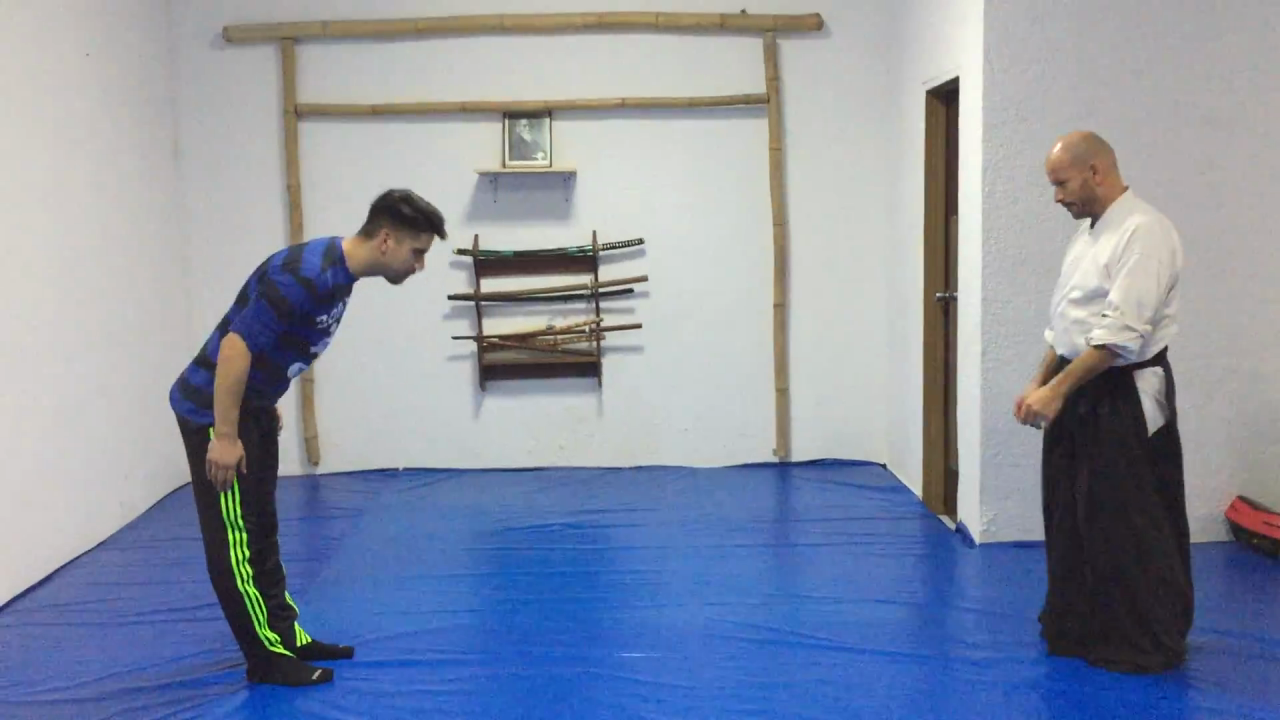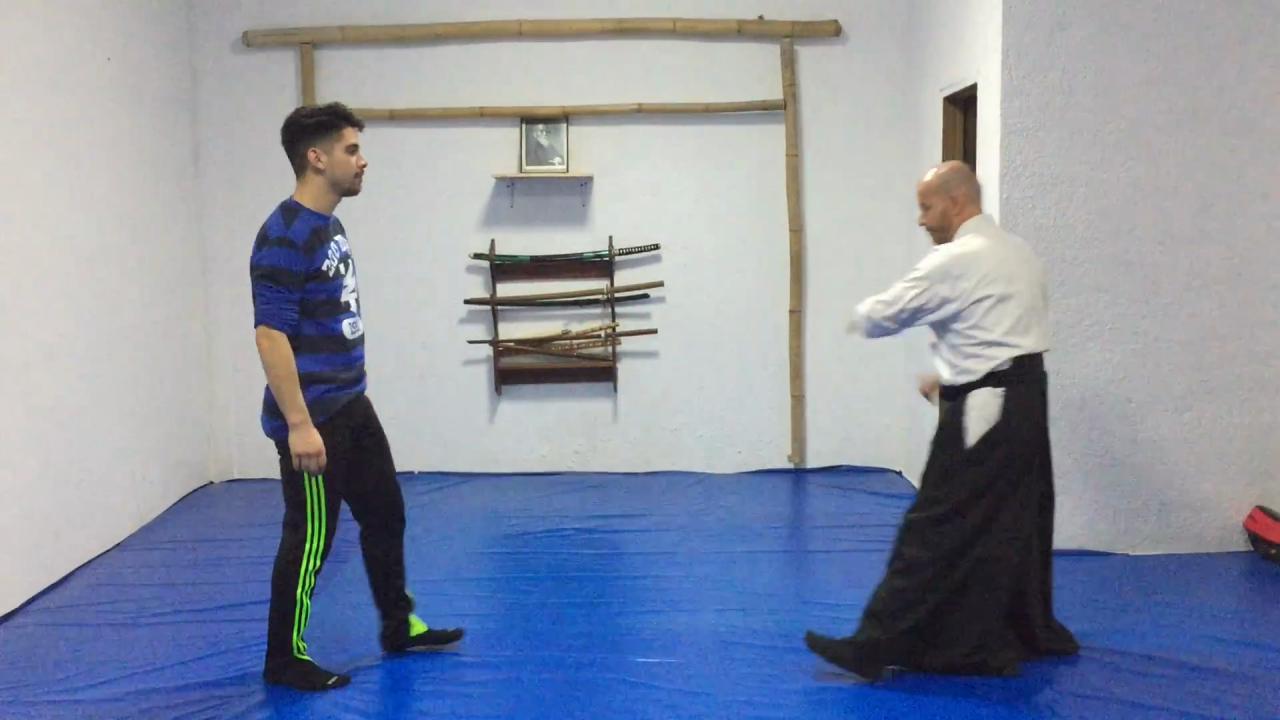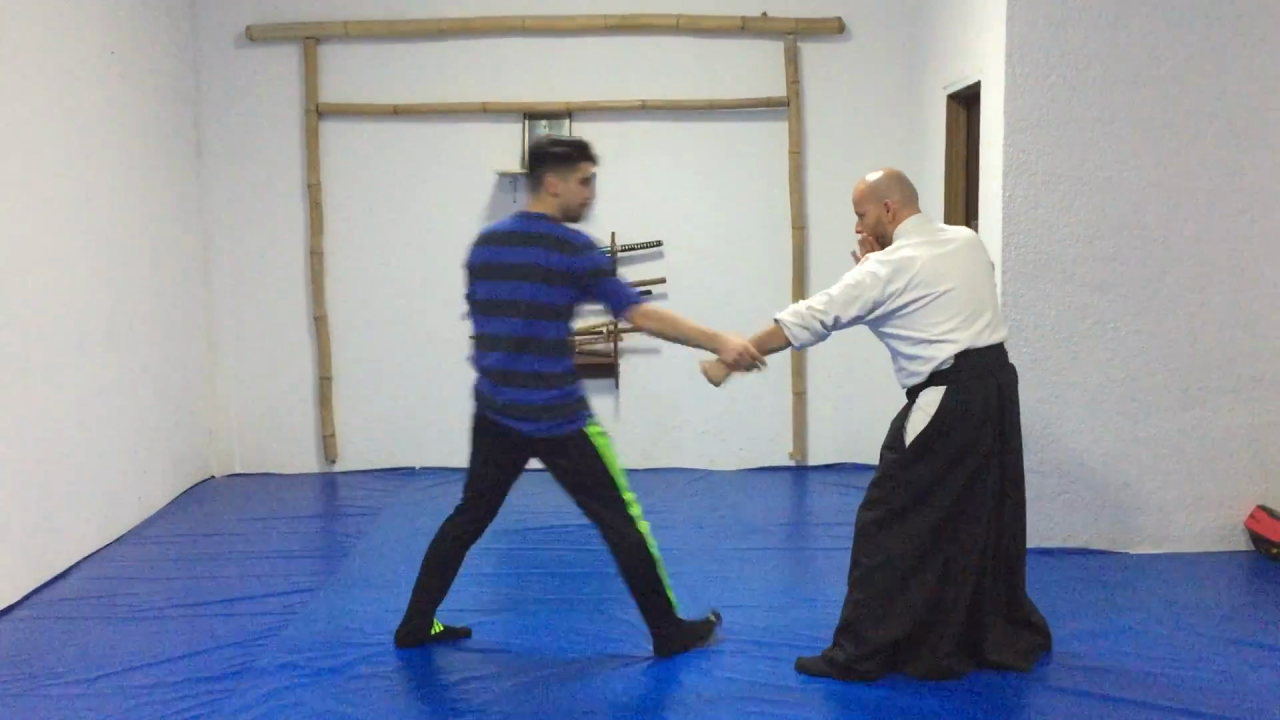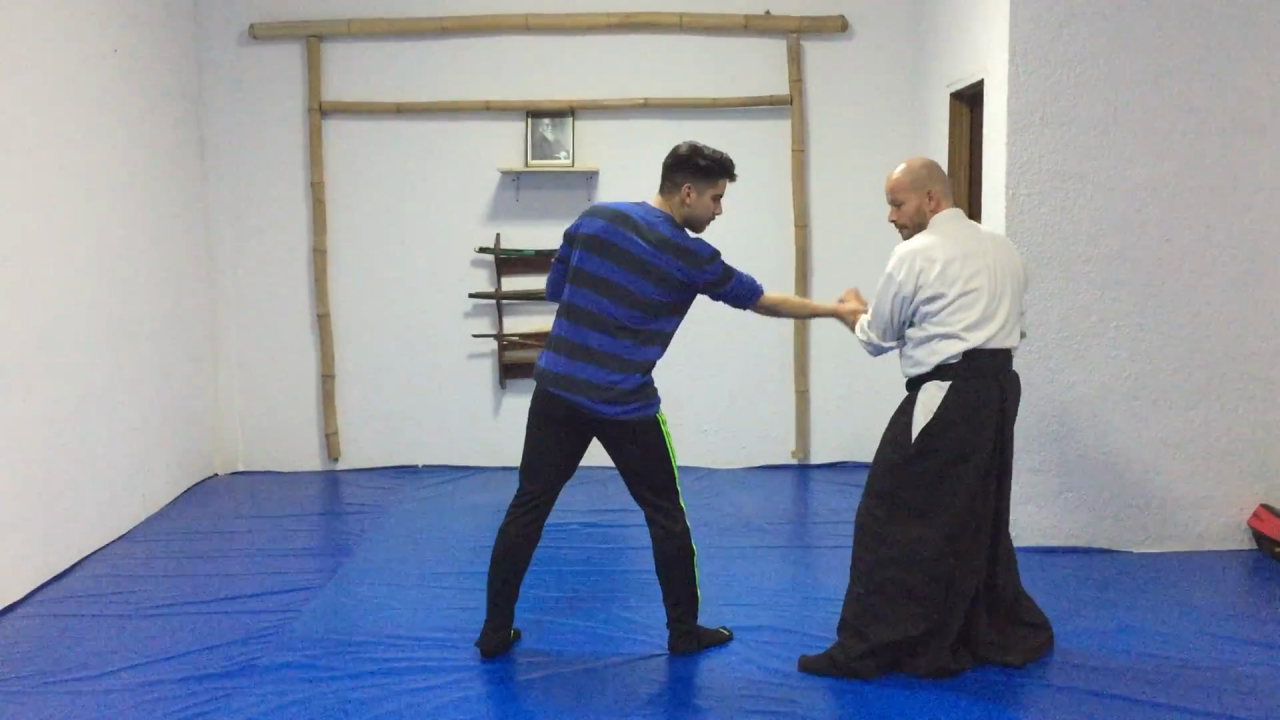
dt=1s
person 1, frame 1
left shoulder: (338, 271)
right shoulder: (305, 275)
right elbow: (236, 347)
right wrist: (227, 436)
left hip: (252, 406)
right hip: (215, 410)
left knee: (261, 529)
right knee: (235, 536)
left ankle: (286, 634)
right ankle: (267, 656)
person 1, frame 2
left shoulder: (331, 227)
right shoulder: (285, 236)
right elbow: (271, 335)
right wrist: (299, 424)
left hip: (351, 406)
right hip: (313, 418)
left knee: (385, 514)
right knee: (309, 536)
left ankle: (401, 624)
right ankle: (285, 660)
person 1, frame 3
left shoulder: (485, 245)
right shoulder: (571, 248)
right elbow: (639, 313)
right wrist: (719, 343)
left hip: (494, 410)
right hip: (556, 416)
left knee: (472, 513)
right knee: (618, 517)
left ankle: (417, 623)
right ankle: (668, 629)
person 1, frame 4
left shoulder: (594, 218)
right shoulder: (691, 257)
left elbow: (554, 288)
right elbow: (760, 300)
right wrist: (834, 309)
left hip: (556, 388)
right hip: (625, 404)
left knee: (528, 506)
right knee: (665, 515)
left ankle: (495, 631)
right ankle: (684, 631)
person 2, frame 1
left shoulder: (1144, 232)
right shoulder: (1090, 231)
left elbow: (1120, 333)
left wrist: (1056, 391)
right wrist: (1039, 381)
left hip: (1124, 397)
right hip: (1084, 391)
left knee: (1132, 523)
right knee: (1070, 509)
left ankle: (1147, 641)
right ankle: (1078, 621)
person 2, frame 2
left shoulder: (957, 260)
right shoulder: (1017, 251)
left elbow: (881, 314)
right wrist: (949, 378)
left hip: (993, 407)
right hip: (1024, 398)
left knee: (936, 526)
right knee: (1013, 522)
left ankle: (875, 645)
right ankle: (1033, 632)
person 2, frame 3
left shoulder: (889, 265)
right shoulder: (969, 243)
left elbow: (807, 320)
left wrist: (732, 359)
left hip: (948, 401)
right hip: (997, 386)
left knee: (894, 524)
right knee: (989, 518)
left ankle: (859, 652)
right ankle: (1006, 636)
person 2, frame 4
left shoulder: (916, 254)
right shoulder: (1003, 248)
left elbow: (878, 338)
left wrist: (857, 313)
left hip: (948, 399)
right hip: (997, 392)
left knee: (892, 518)
right knee: (979, 519)
left ankle: (869, 649)
right ankle: (1011, 634)
